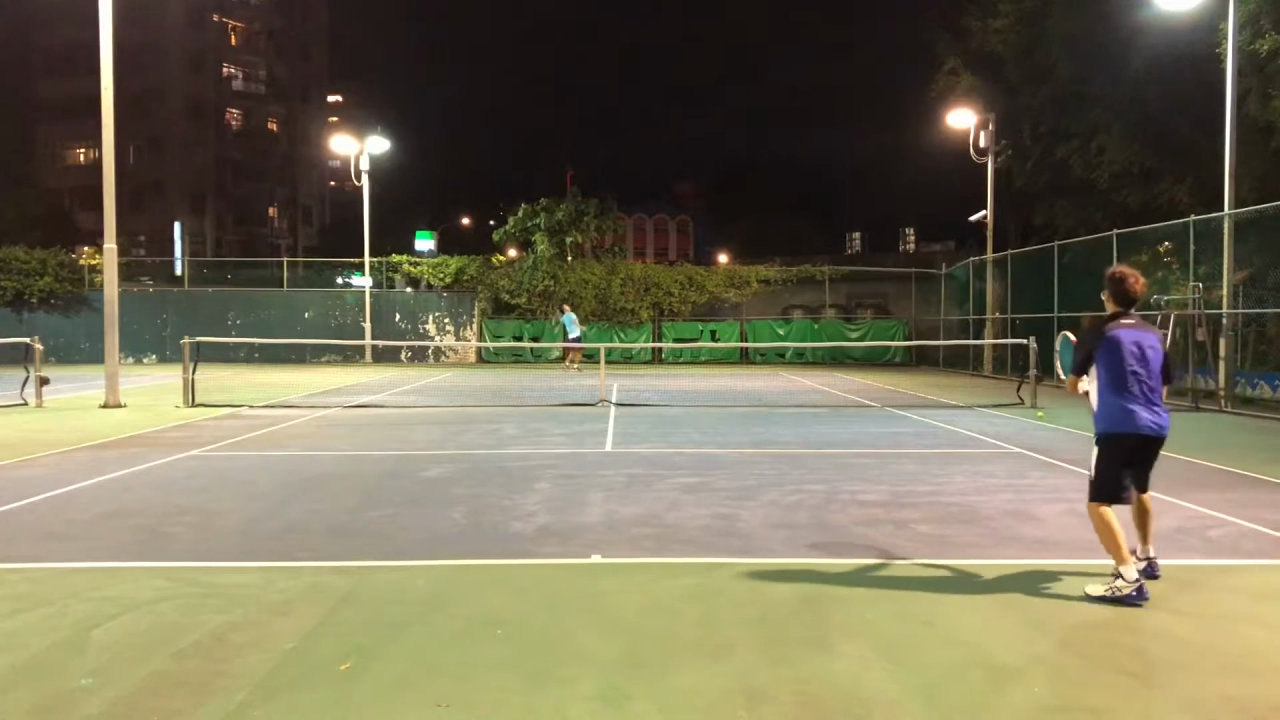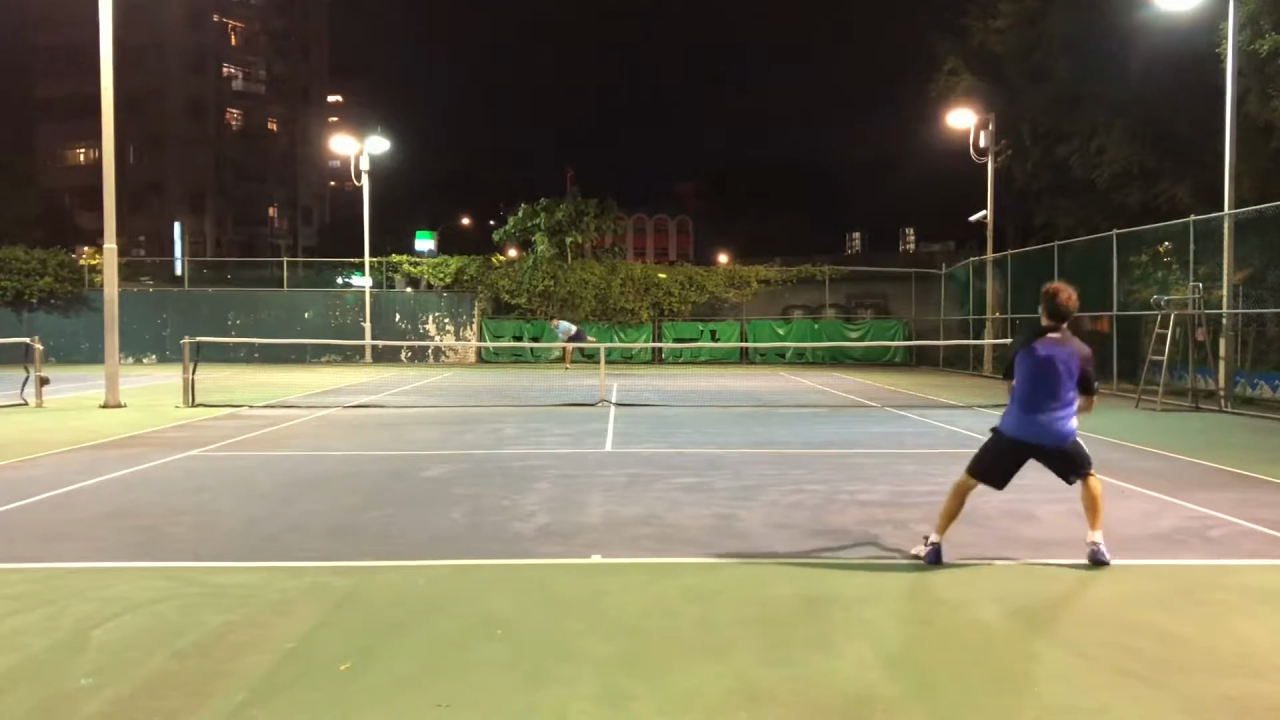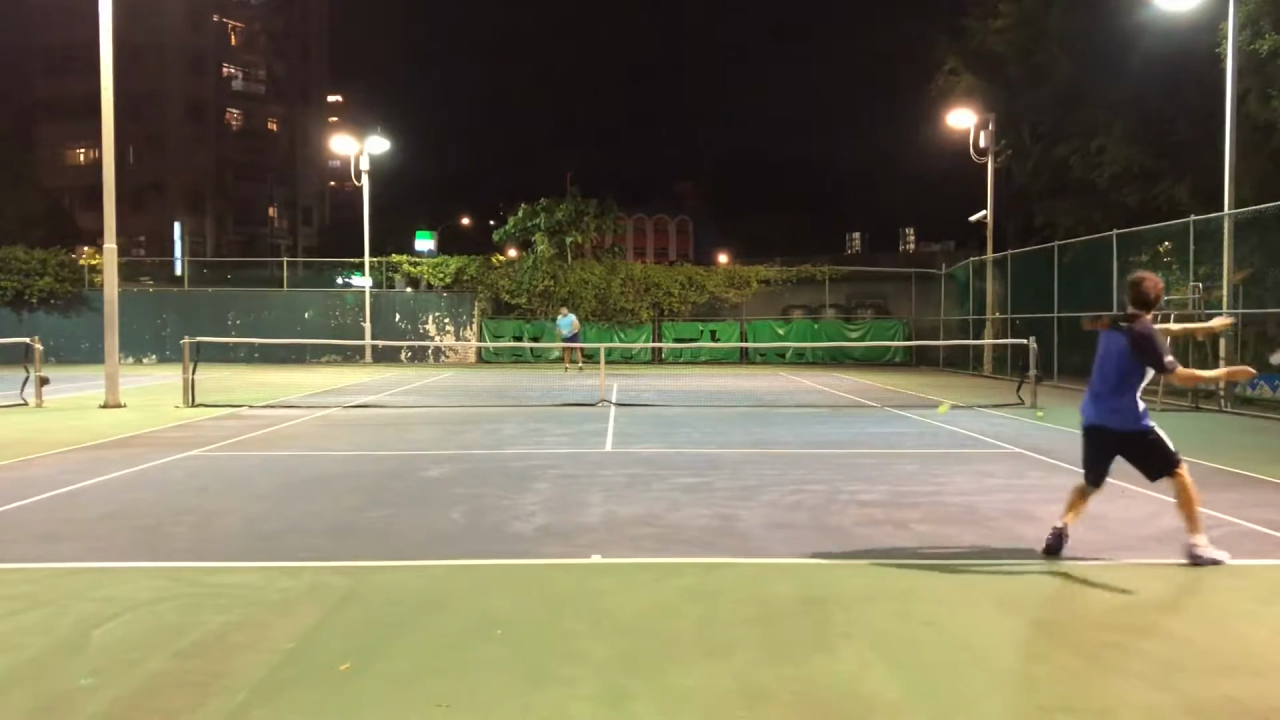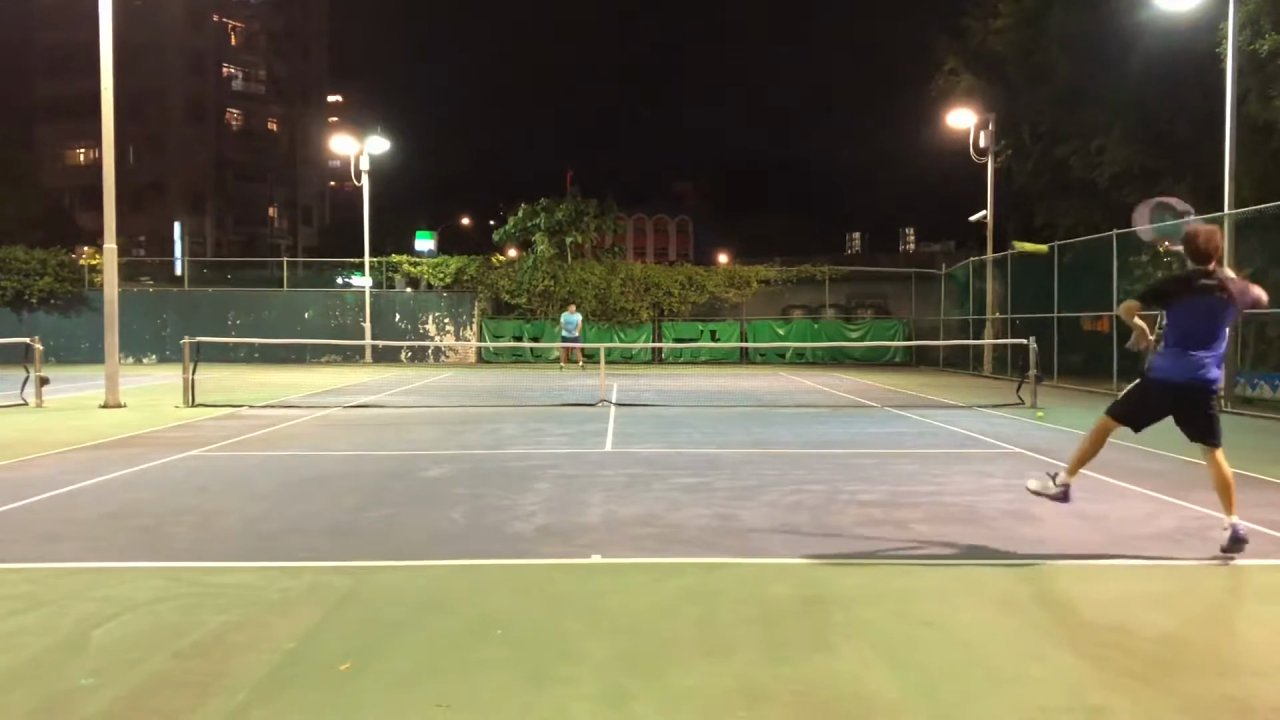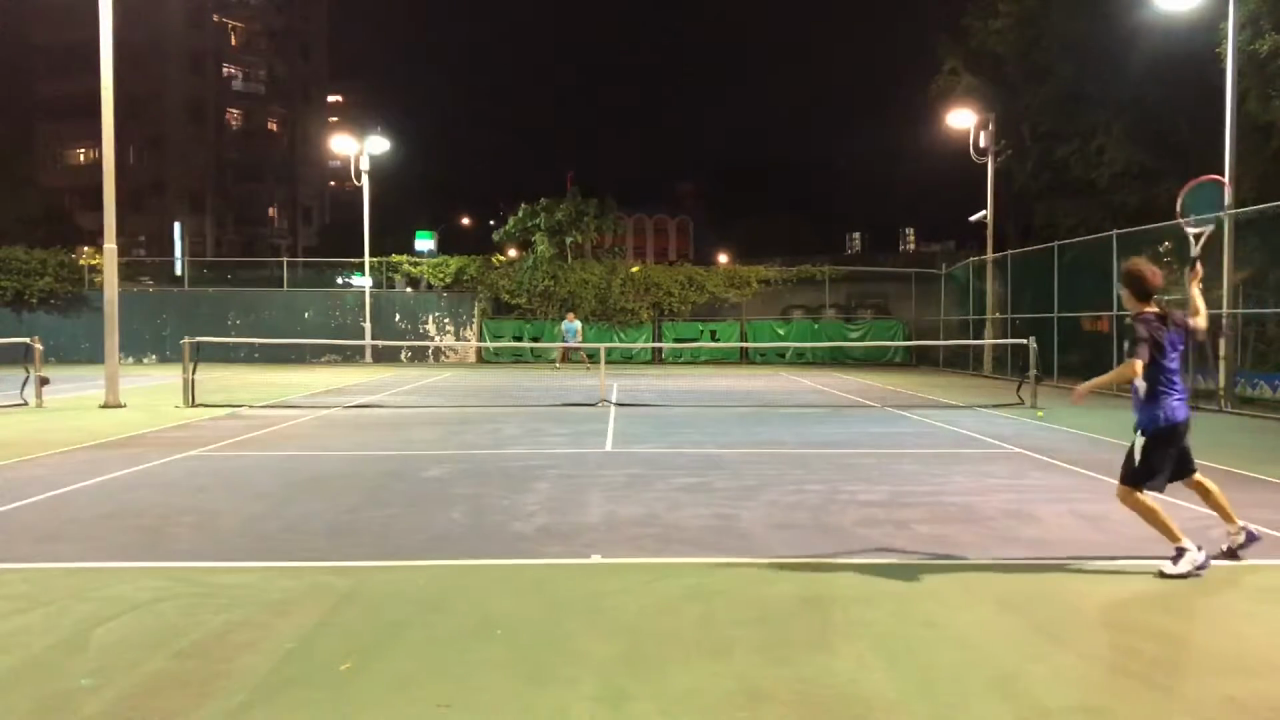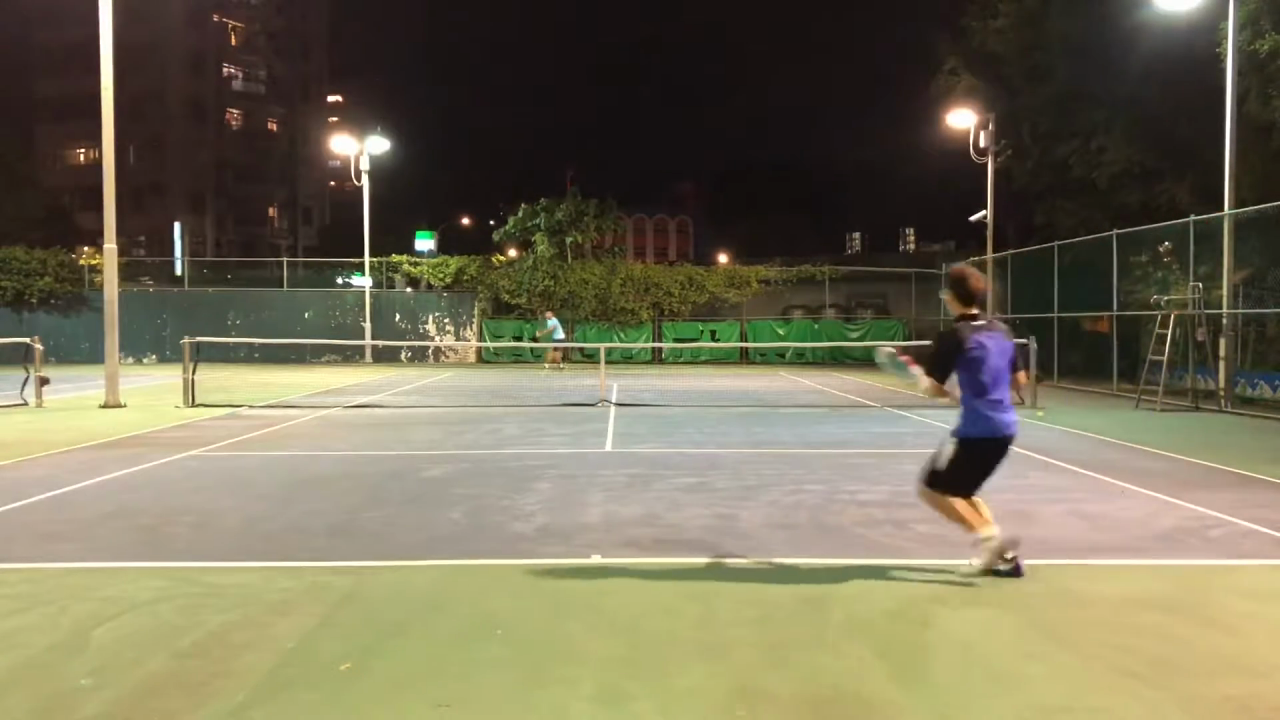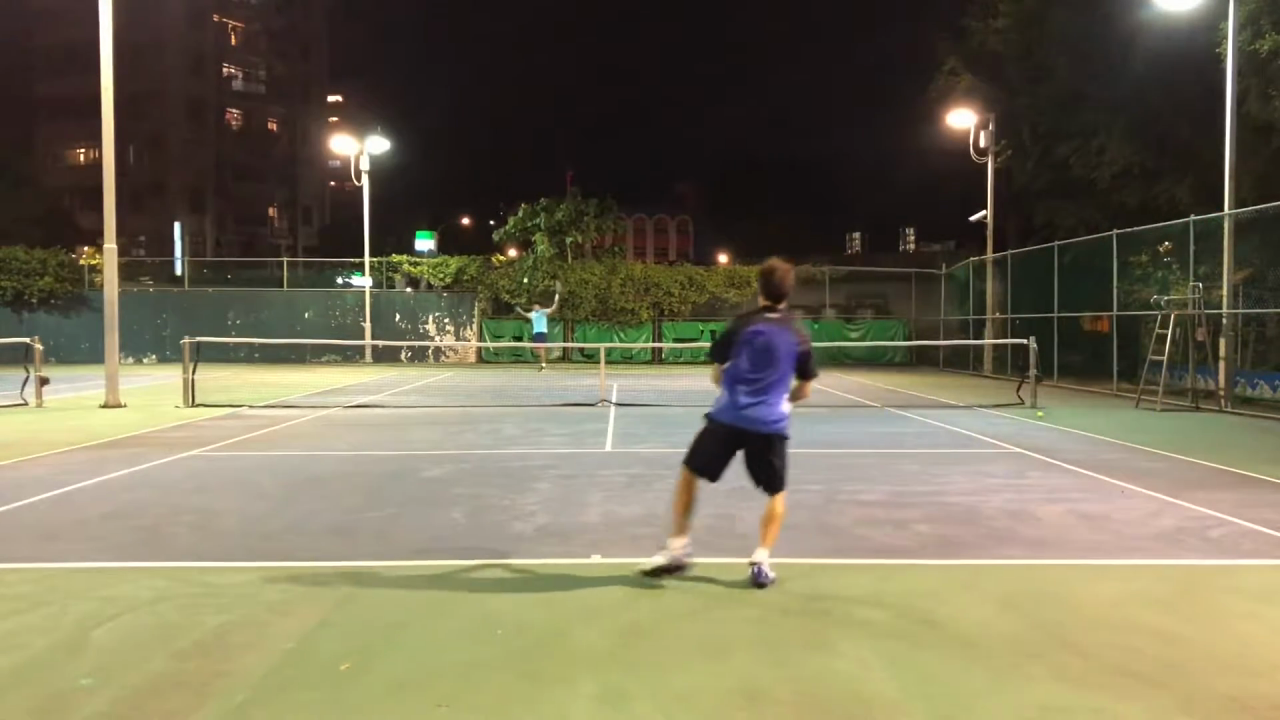
dt=0.5s
person 1, frame 1
left shoulder: (1097, 335)
right shoulder: (1156, 337)
left elbow: (1073, 386)
left wrist: (1086, 386)
left hip: (1118, 427)
right hip: (1156, 426)
left knee: (1100, 503)
right knee: (1138, 489)
left ankle: (1129, 578)
right ankle: (1148, 556)
person 1, frame 2
left shoulder: (1024, 346)
right shoulder: (1082, 352)
right elbow: (1088, 403)
left hip: (1016, 429)
right hip: (1059, 434)
left knee: (967, 481)
right knee: (1089, 478)
left ankle: (935, 543)
right ankle: (1095, 543)
person 1, frame 3
left shoulder: (1112, 327)
right shoulder: (1146, 334)
right elbow: (1179, 376)
left wrist: (1204, 327)
right wrist: (1225, 373)
left hip: (1094, 421)
right hip: (1129, 423)
left knee: (1090, 484)
right knee: (1178, 474)
left ankle: (1061, 530)
right ankle: (1197, 543)
person 1, frame 4
left shoulder: (1175, 285)
right shoulder: (1231, 290)
left elbow: (1125, 309)
right elbow: (1262, 297)
left wrist: (1139, 326)
right wrist: (1231, 276)
left hip: (1165, 376)
right hip: (1203, 385)
left knee: (1105, 424)
right knee: (1213, 454)
left ankle: (1062, 482)
right ankle: (1234, 525)
person 1, frame 5
left shoulder: (1143, 329)
right shoulder: (1173, 321)
left elbow: (1133, 369)
right elbow: (1201, 321)
left wrist: (1090, 386)
right wrist: (1194, 287)
left hip: (1158, 422)
right hip: (1175, 416)
left knee: (1129, 491)
right knee: (1191, 478)
left ankle: (1187, 550)
right ankle: (1240, 530)
person 1, frame 6
left shoulder: (953, 335)
right shoulder: (1003, 331)
left elbow: (935, 388)
right elbow: (1019, 381)
left hip: (979, 430)
right hip: (1005, 427)
left knee: (931, 490)
right knee: (964, 494)
left ankle: (991, 537)
right ankle: (1004, 556)
person 1, frame 7
left shoulder: (740, 324)
right shoulder: (798, 335)
left elbow: (717, 376)
right elbow: (805, 390)
left hip: (728, 418)
right hip: (770, 425)
left knee: (689, 477)
right knee: (775, 495)
left ankle: (678, 548)
right ankle: (760, 561)
